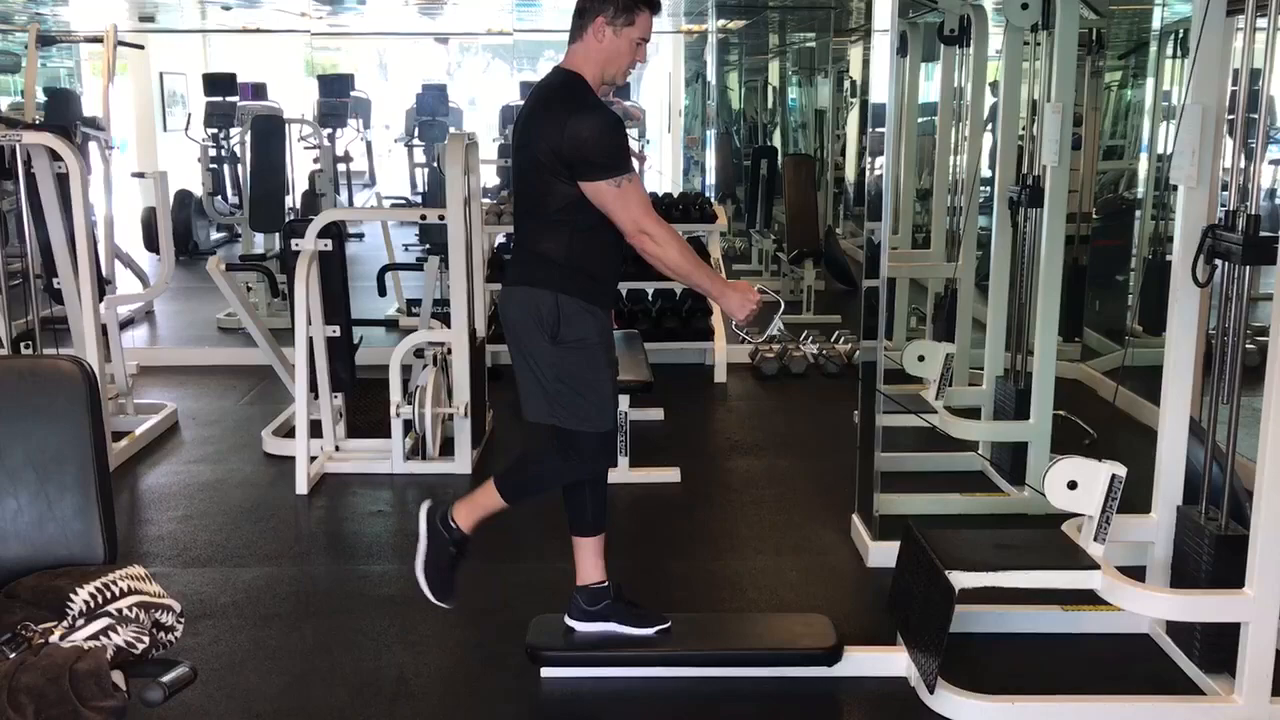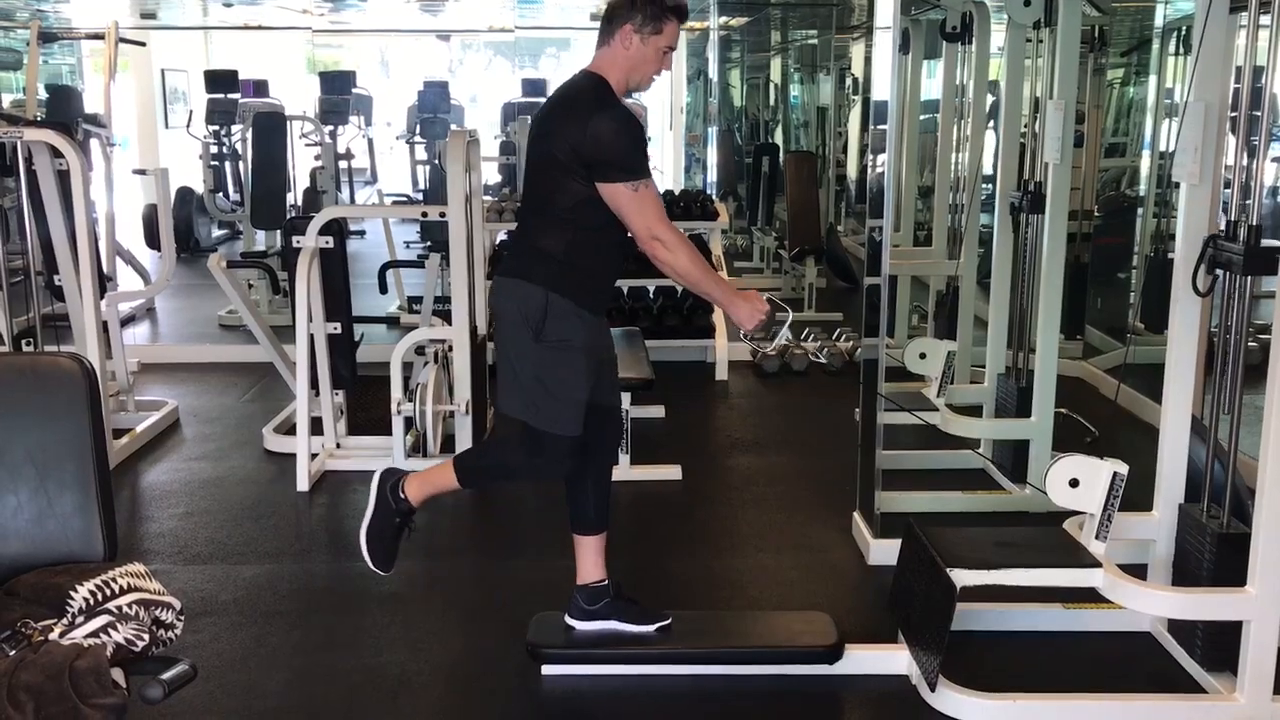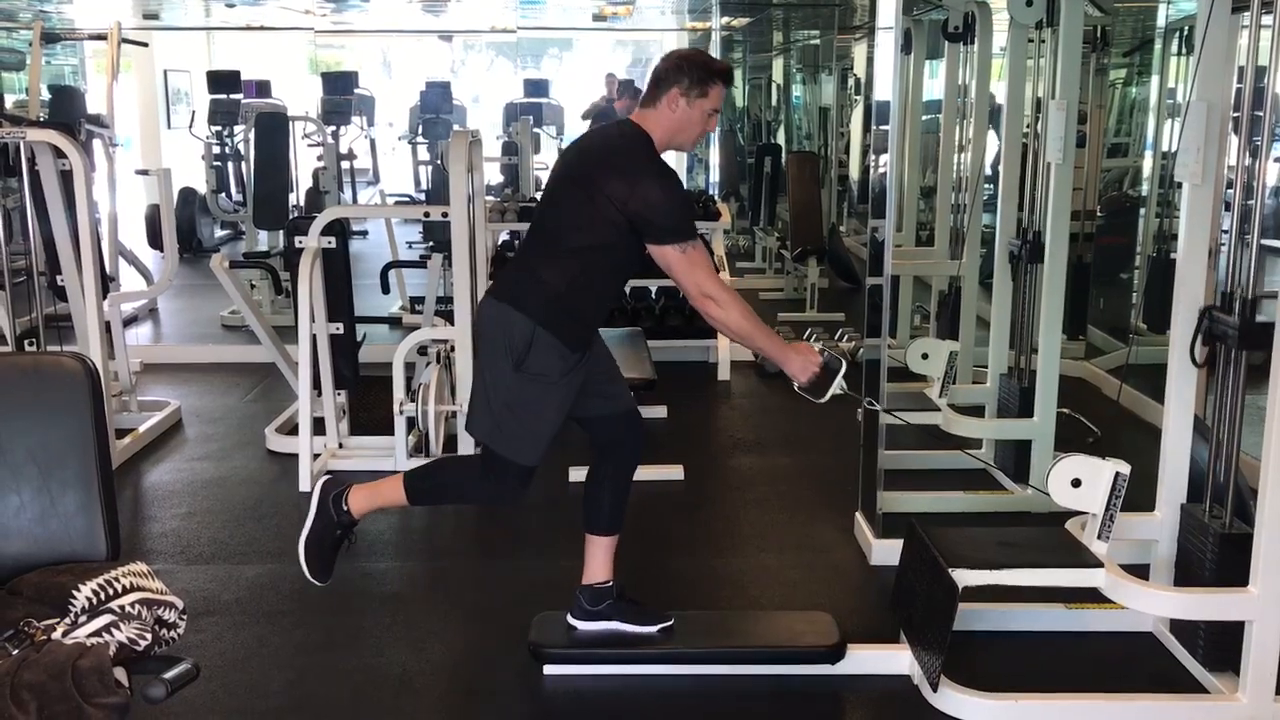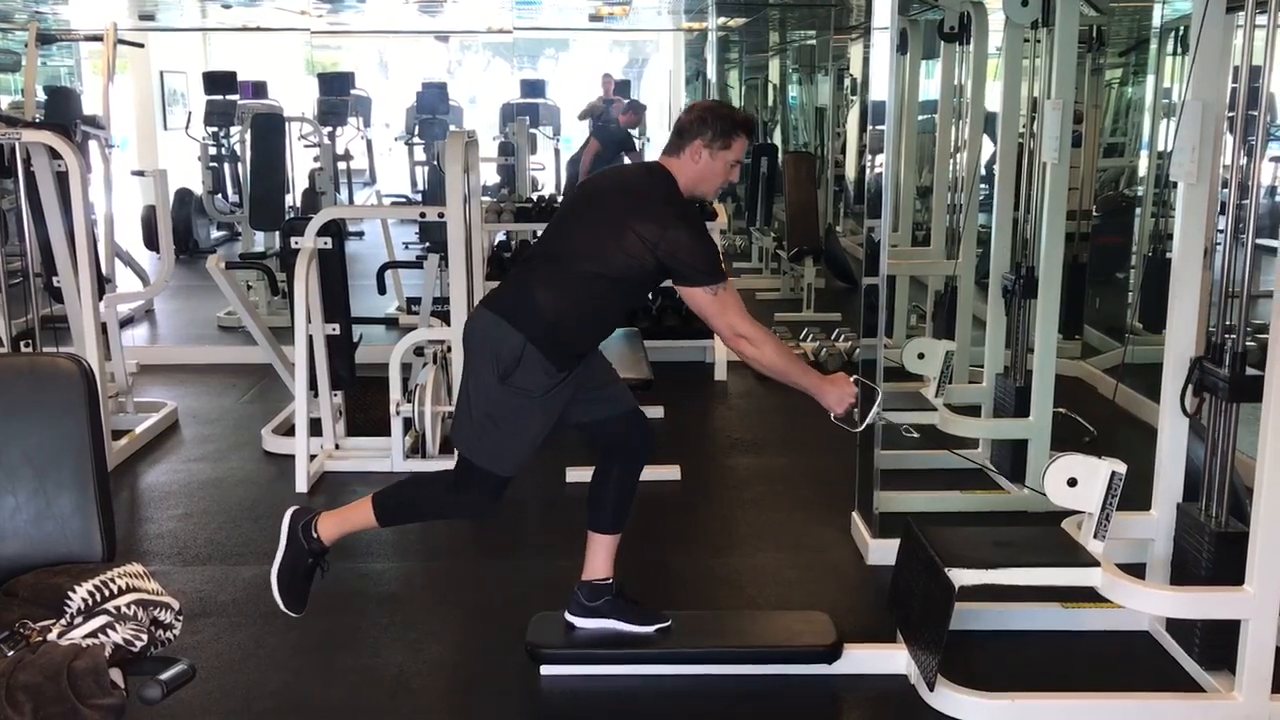
dt=0.5s
person 1, frame 1
left shoulder: (554, 99)
right shoulder: (581, 118)
right elbow: (642, 230)
right wrist: (723, 293)
left hip: (563, 296)
right hip: (556, 302)
left knee: (588, 442)
right knee: (578, 445)
left ankle: (593, 597)
right ankle: (451, 523)
person 1, frame 2
left shoulder: (579, 102)
right shoulder: (604, 119)
right elbow: (655, 236)
right wrist: (731, 301)
left hip: (564, 297)
right hip: (547, 301)
left knee: (596, 437)
right knee: (547, 447)
left ankle: (591, 596)
right ankle: (404, 493)
person 1, frame 3
left shoulder: (605, 145)
right shoulder: (648, 180)
right elbow: (708, 295)
right wrist: (787, 355)
left hip: (556, 325)
right hip: (530, 331)
left knee: (622, 436)
right knee: (502, 474)
left ankle: (596, 596)
right ankle: (344, 504)
person 1, frame 4
left shoulder: (627, 183)
right shoulder: (674, 225)
right elbow: (741, 334)
right wrist: (822, 388)
left hip: (547, 339)
right hip: (520, 347)
left knee: (629, 437)
right knee: (476, 487)
left ankle: (593, 593)
right ankle: (316, 531)
